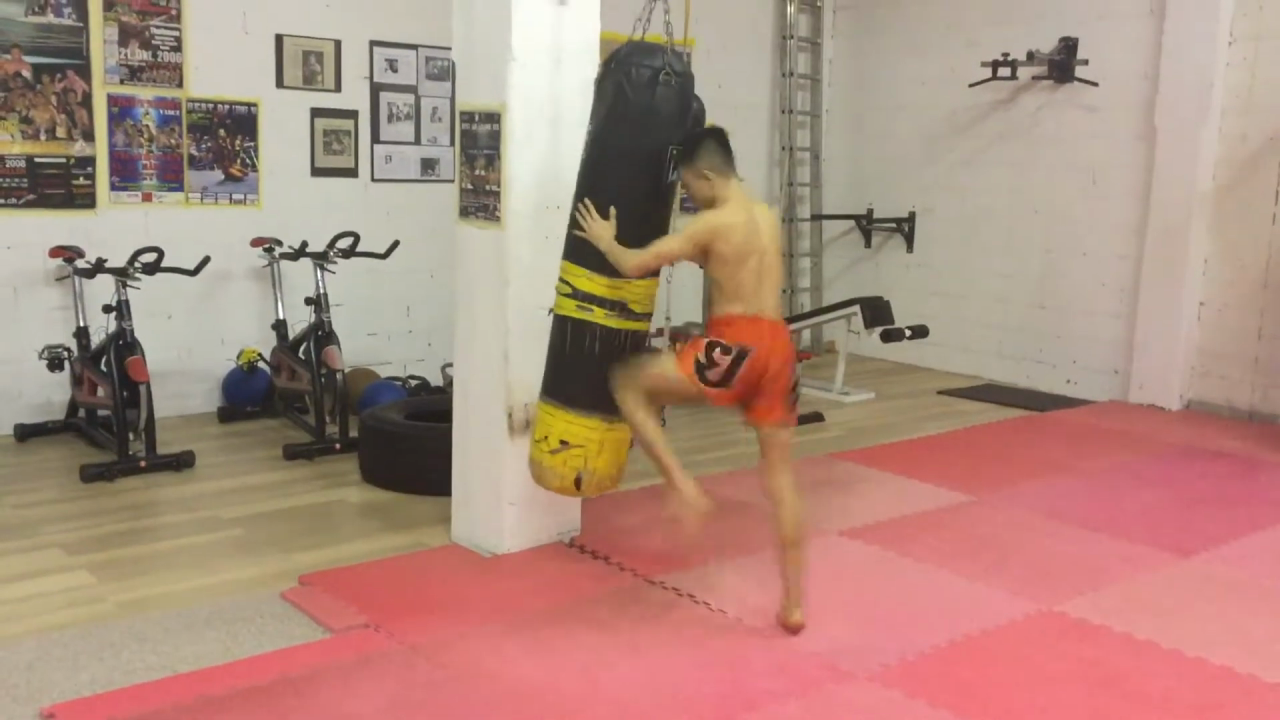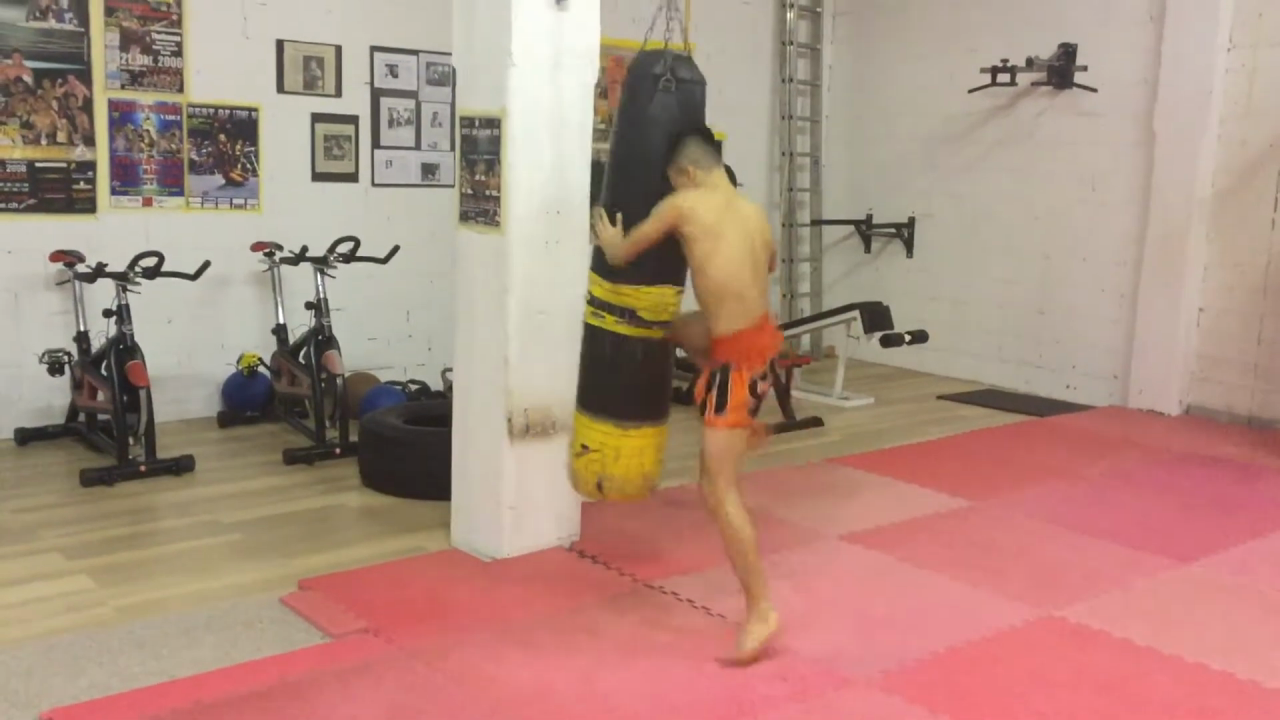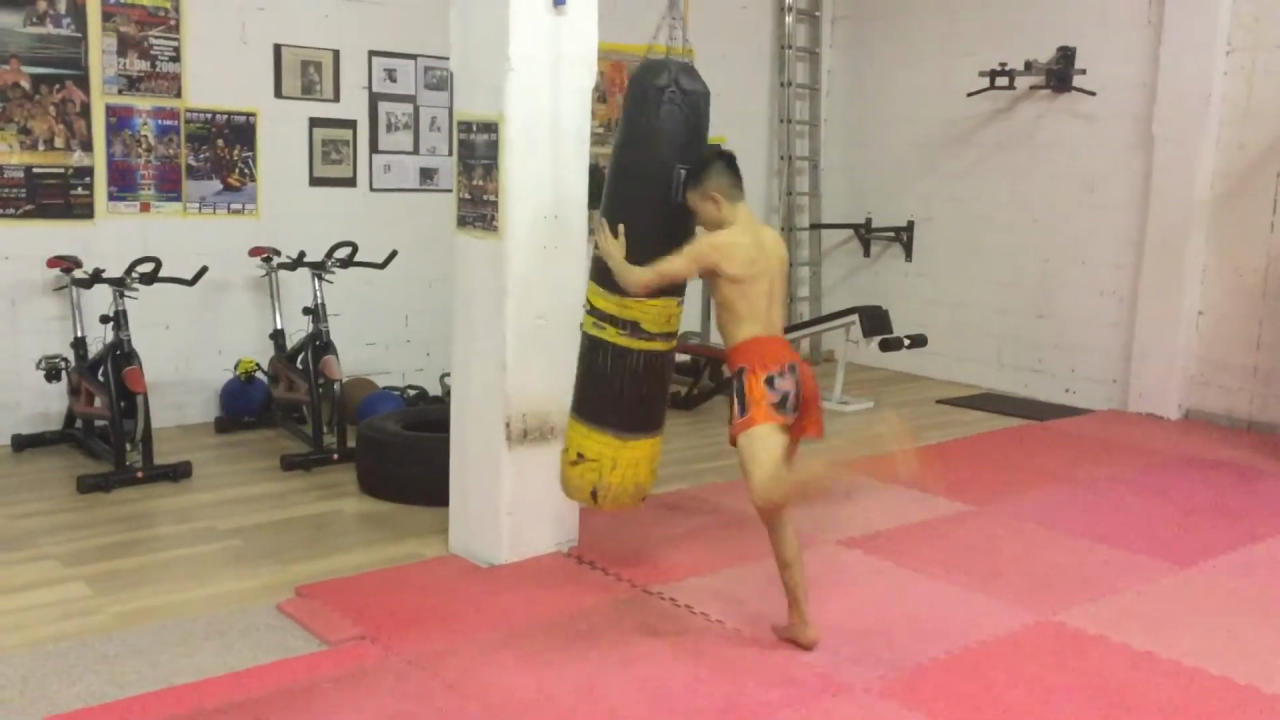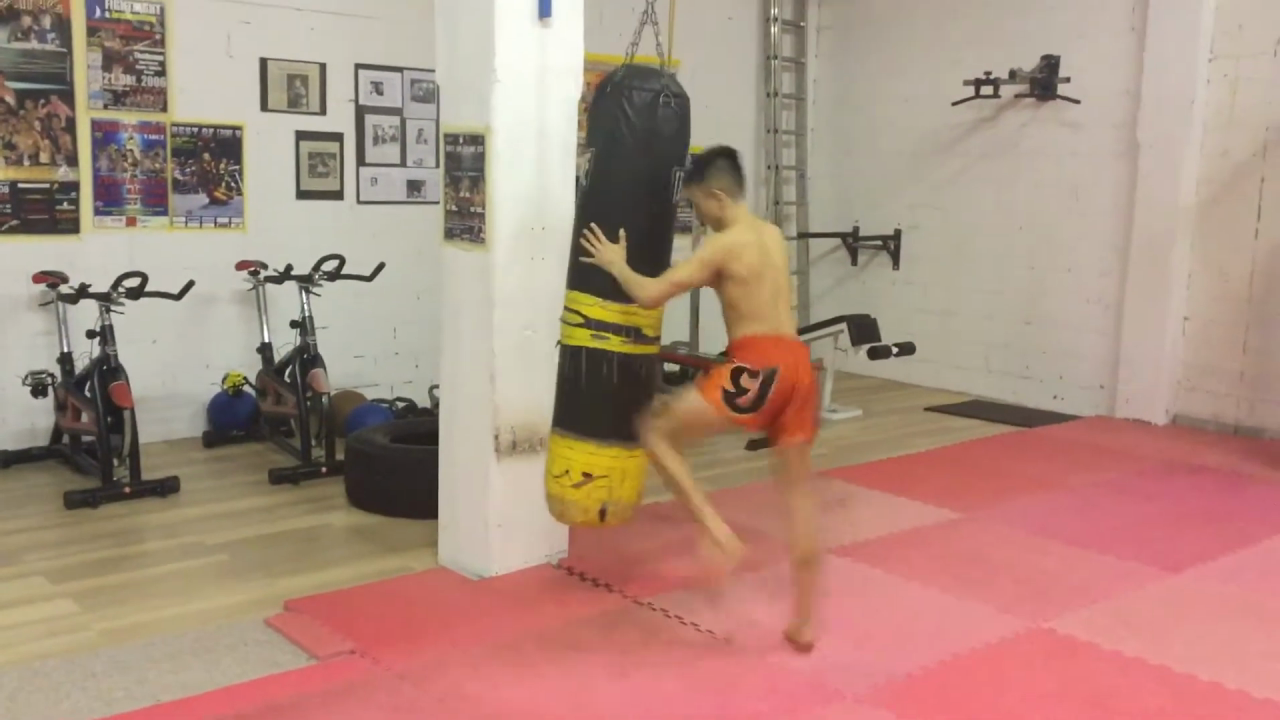
dt=0.4s
person 1, frame 1
left shoulder: (713, 222)
right shoulder: (767, 216)
left elbow: (636, 266)
left wrist: (605, 240)
right wrist: (681, 250)
left hip: (734, 346)
right hip: (778, 350)
left knee: (627, 384)
right knee: (780, 478)
left ankle: (684, 488)
right ankle: (794, 604)
person 1, frame 2
left shoulder: (683, 204)
right shoulder: (756, 214)
left elbow: (623, 254)
left wrist: (607, 238)
left hip: (739, 355)
right hip: (763, 335)
left knee: (719, 491)
right knee: (682, 328)
left ankle: (760, 613)
right ankle: (749, 422)
person 1, frame 3
left shoulder: (719, 244)
right shoulder: (772, 240)
left elbow: (639, 284)
left wrist: (615, 256)
right wrist: (694, 272)
left hip: (761, 371)
right hip: (789, 367)
left knee: (764, 494)
right knee: (771, 502)
right ankle: (800, 621)
person 1, frame 4
left shoulder: (724, 245)
right shoulder: (771, 236)
left elbow: (651, 296)
left wrist: (616, 265)
right wrist: (685, 273)
left hip: (756, 369)
right hip: (798, 368)
left knee: (654, 432)
right knee: (798, 497)
left ankle: (719, 534)
right ankle: (804, 622)
